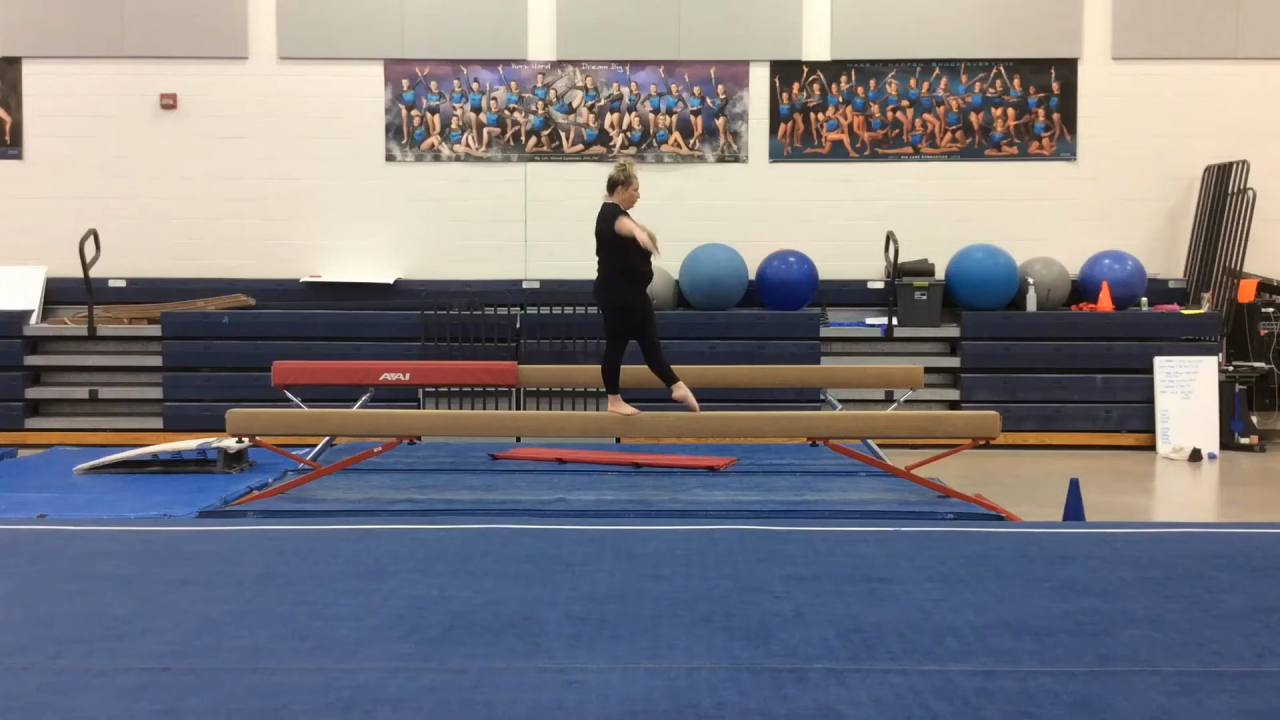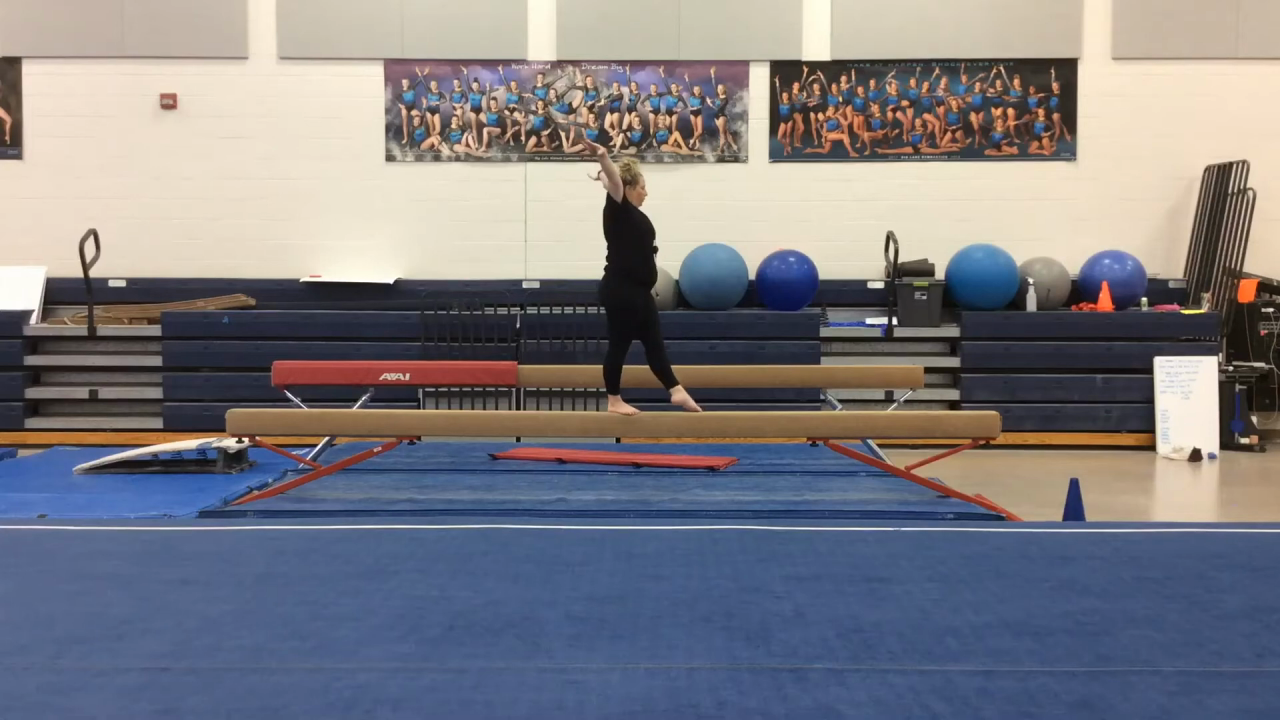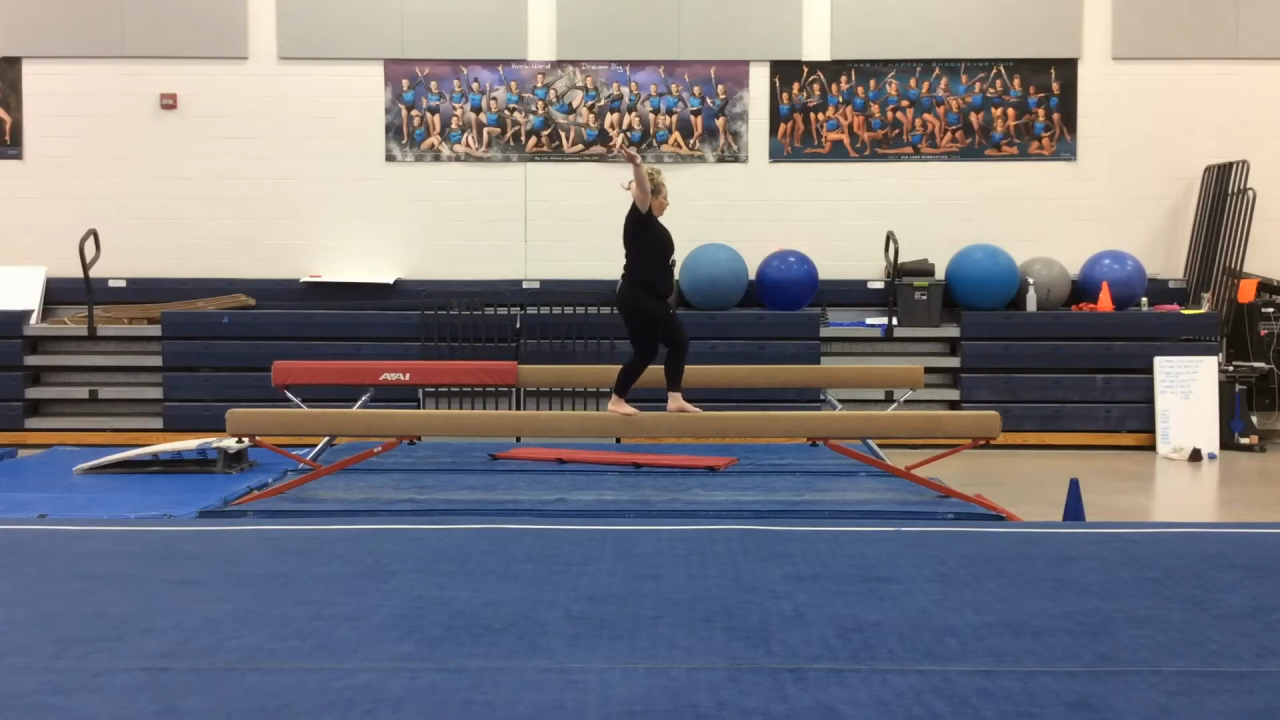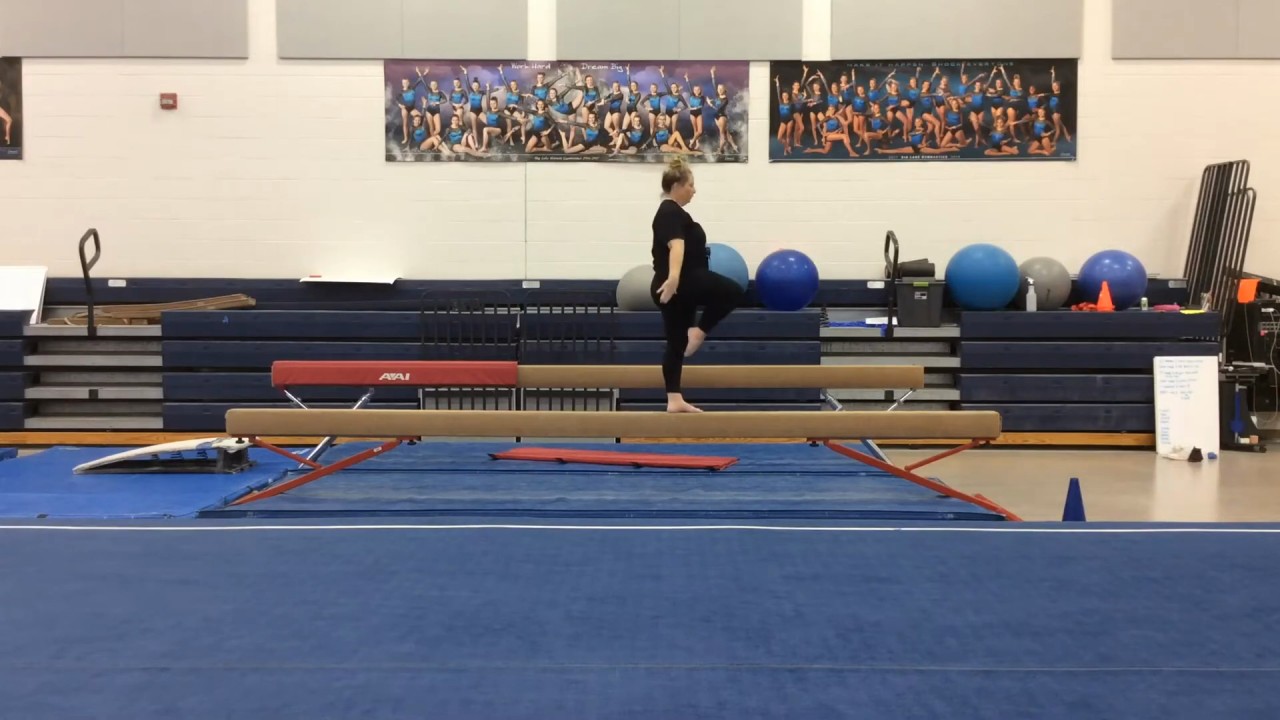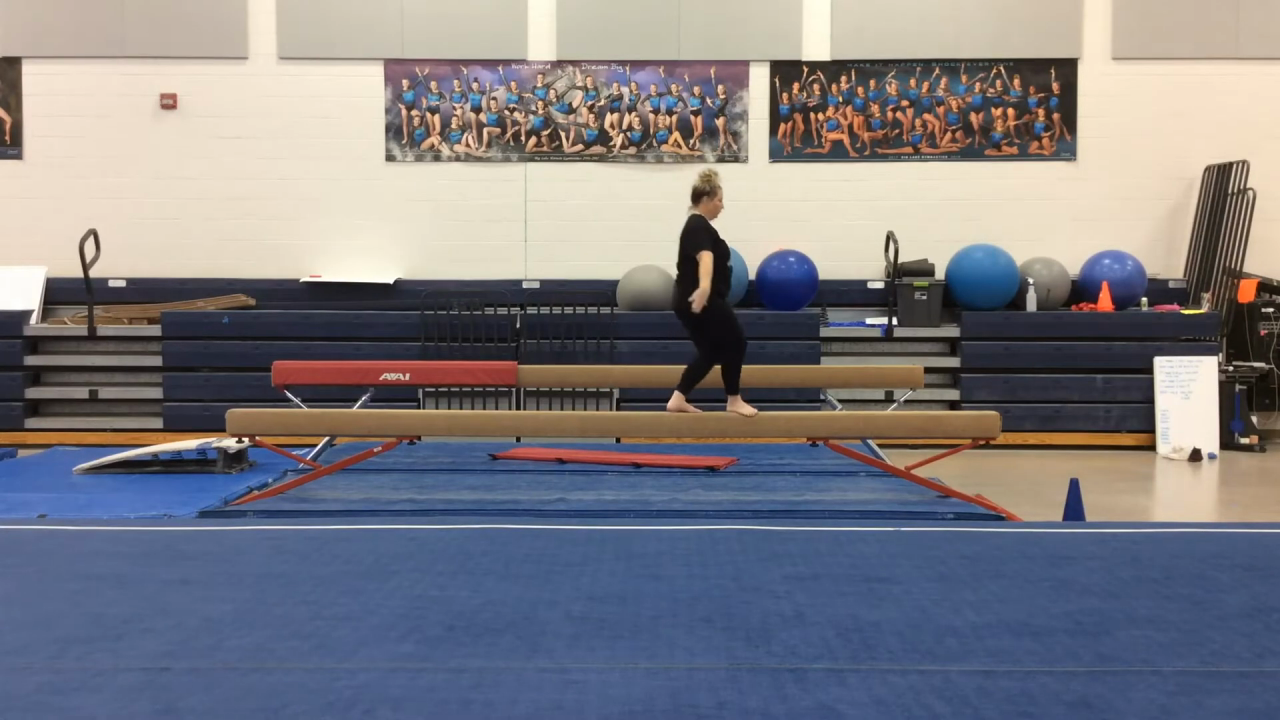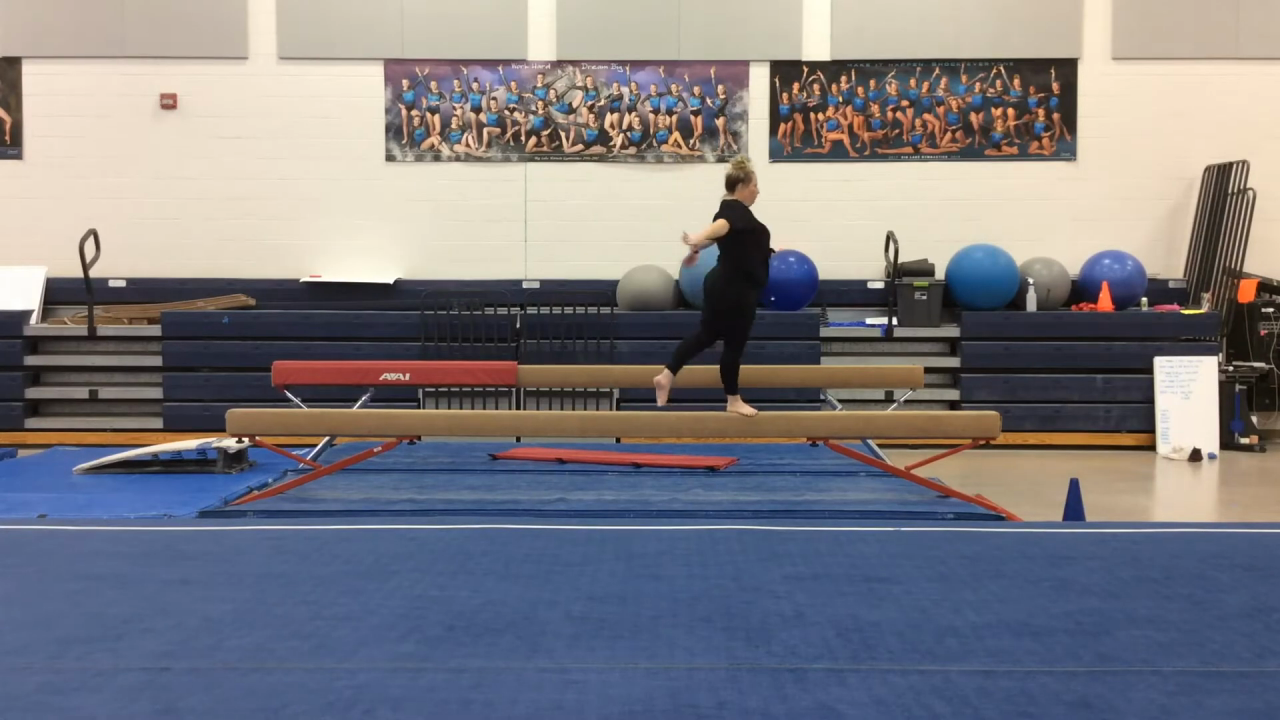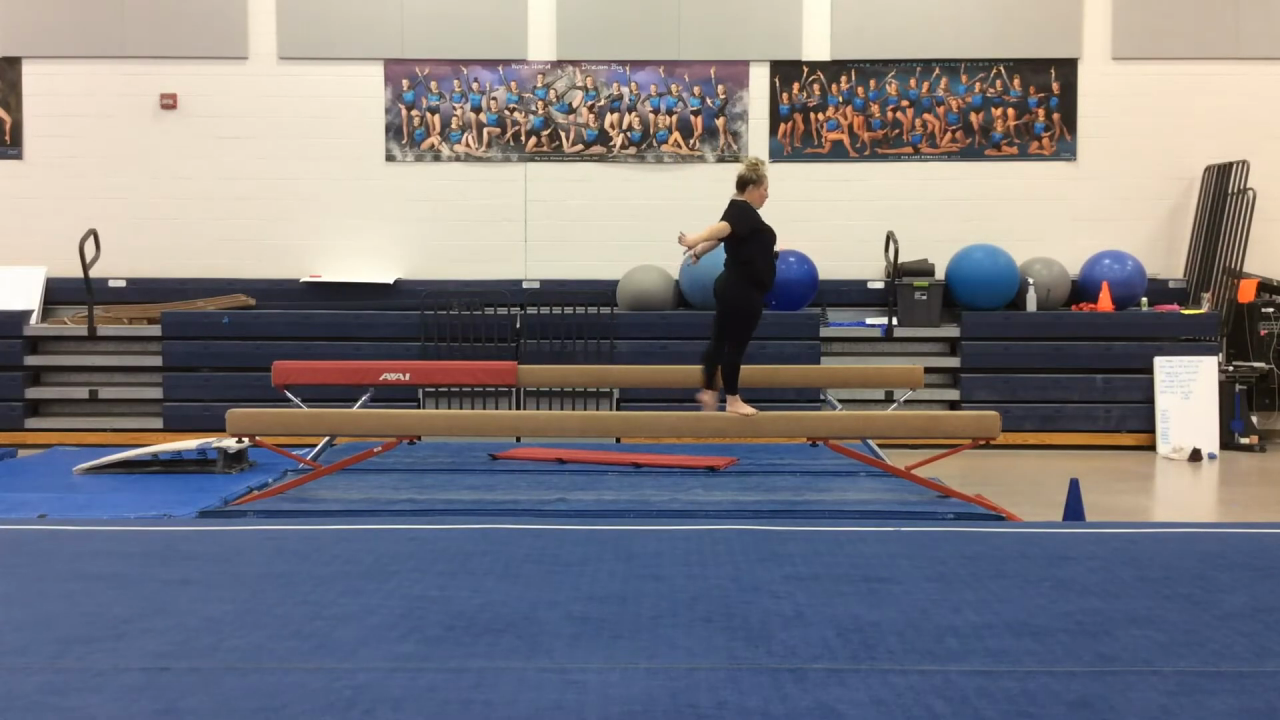
dt=0.7s
person 1, frame 1
left shoulder: (619, 214)
right shoulder: (610, 214)
left elbow: (630, 224)
right elbow: (624, 225)
left wrist: (646, 231)
right wrist: (639, 233)
left hip: (632, 292)
right hip: (615, 293)
left knee: (651, 343)
right knee: (616, 345)
left ankle: (677, 388)
right ankle: (614, 401)
person 1, frame 2
left shoulder: (630, 213)
right shoulder: (618, 210)
left elbow: (616, 183)
right elbow: (615, 184)
left wrist: (603, 174)
right wrist: (602, 158)
left hip: (638, 292)
right hip: (619, 291)
left knee: (654, 342)
right knee: (619, 345)
left ankle: (677, 392)
right ankle: (614, 401)
person 1, frame 3
left shoulder: (650, 223)
right shoulder: (640, 220)
left elbow: (642, 192)
right elbow: (643, 192)
left wrist: (635, 186)
right wrist: (637, 165)
left hip: (653, 299)
right hip: (637, 298)
left knee: (679, 343)
right knee: (645, 352)
left ankle: (675, 400)
right ankle: (616, 400)
person 1, frame 4
left shoulder: (669, 212)
right shoulder: (671, 213)
right elbow: (676, 245)
right wrist: (673, 277)
left hip: (679, 285)
right hip: (681, 284)
left knee: (676, 342)
right knee: (732, 292)
left ankle: (675, 400)
right ankle: (699, 331)
person 1, frame 5
left shoulder: (697, 226)
right shoulder: (699, 227)
right elbow: (705, 258)
right wrist: (705, 287)
left hip: (692, 301)
right hip: (702, 301)
left knee: (710, 353)
right knee: (735, 343)
left ankle: (678, 399)
right ankle: (734, 401)
person 1, frame 6
left shoulder: (731, 210)
right shoulder: (736, 210)
left elbow: (715, 234)
right elbow: (718, 227)
left wrist: (696, 250)
right wrist: (696, 241)
left hip: (720, 284)
right hip: (735, 289)
left knee: (705, 335)
right knee: (734, 344)
left ankle: (667, 376)
right ankle: (733, 400)
person 1, frame 7
left shoulder: (739, 211)
right shoulder: (742, 212)
left elbow: (720, 236)
right elbow: (721, 228)
left wrist: (698, 251)
right wrist: (696, 239)
left hip: (731, 287)
right hip: (743, 291)
left knee: (721, 340)
right knee: (736, 344)
left ankle: (708, 391)
right ankle: (733, 400)
